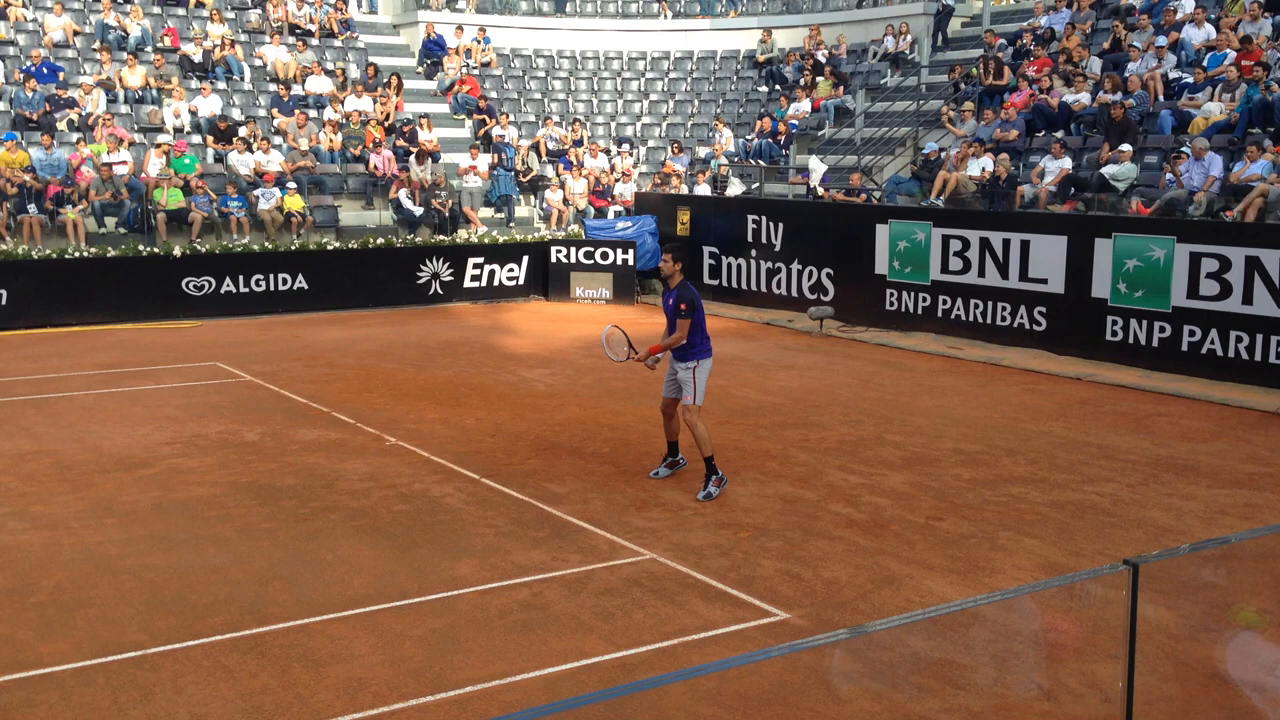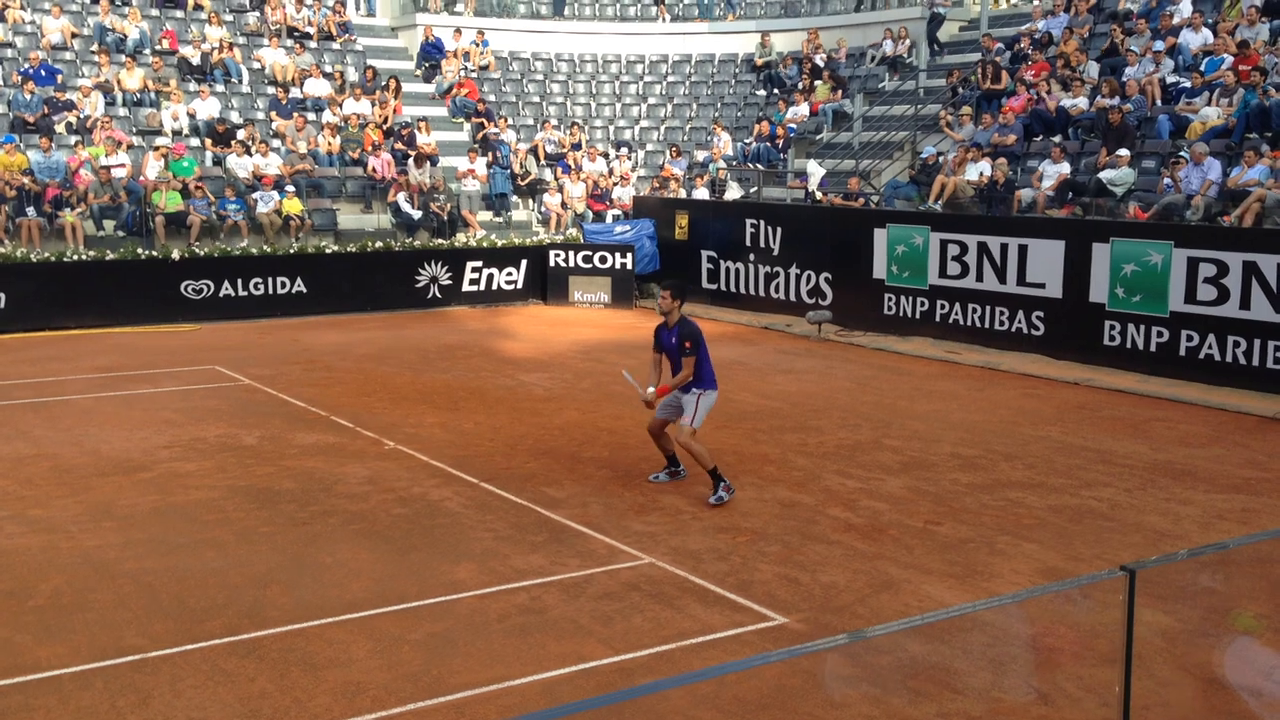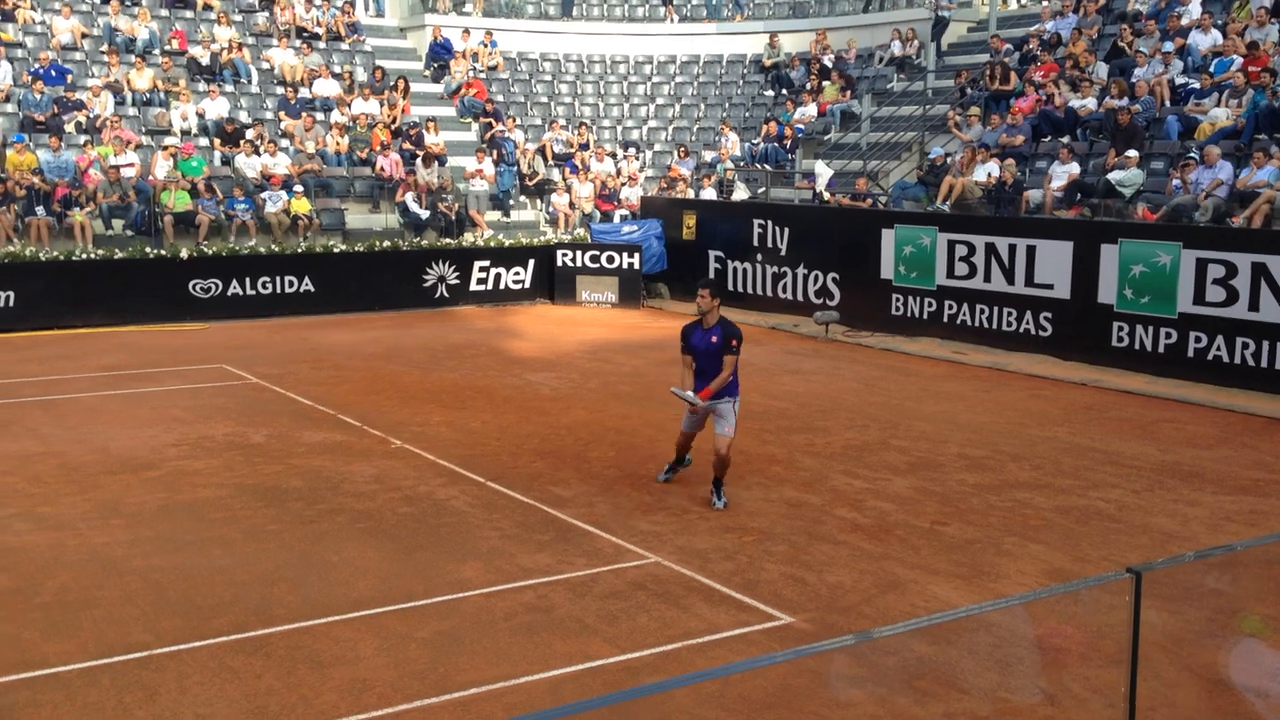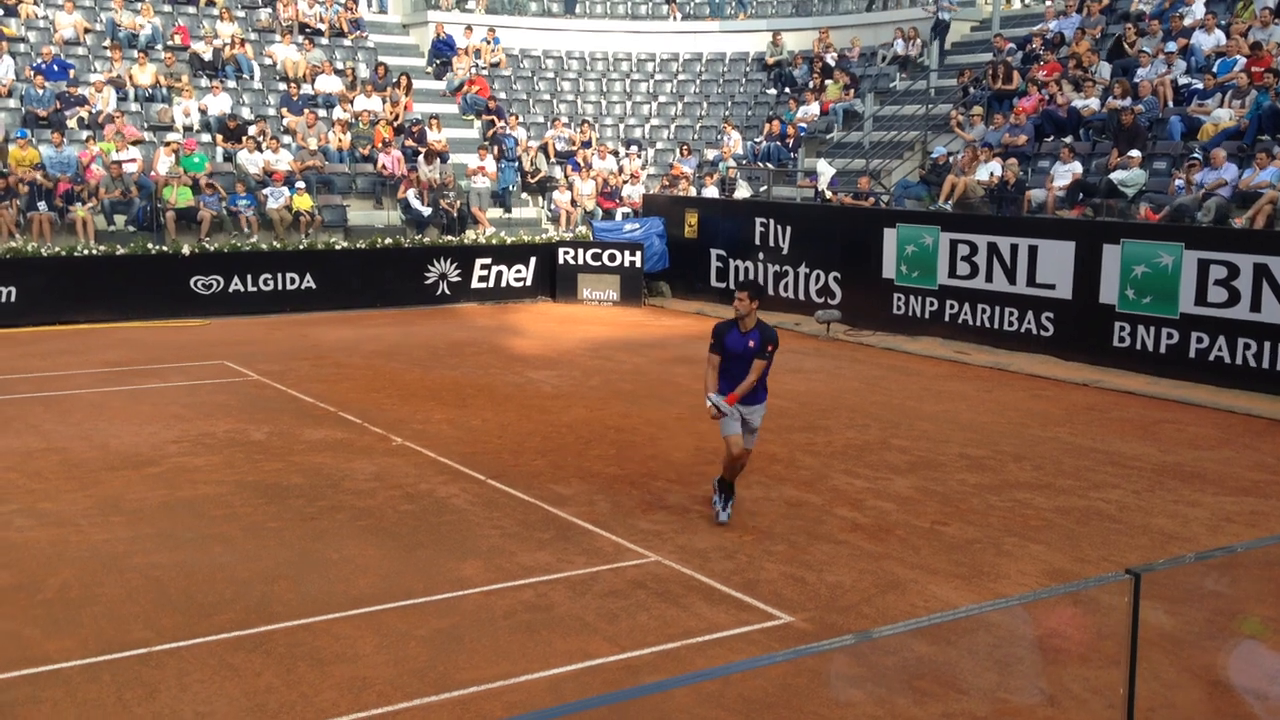
dt=0.2s
person 1, frame 1
left shoulder: (685, 295)
right shoulder: (667, 292)
left elbow: (681, 336)
left wrist: (650, 351)
right wrist: (656, 354)
left hip: (696, 361)
right hip: (677, 360)
left knee: (690, 415)
right knee: (667, 407)
left ankle: (714, 475)
right ankle: (674, 458)
person 1, frame 2
left shoulder: (688, 331)
right shoulder: (660, 330)
left elbow: (687, 372)
right elbow: (657, 364)
left wrist: (659, 393)
right wrist: (651, 391)
left hip: (702, 390)
right hip: (678, 391)
left knee: (684, 438)
right knee: (654, 428)
left ankle: (721, 483)
right ankle: (675, 468)
person 1, frame 3
left shoulder: (731, 331)
right shoulder: (689, 331)
left elbow: (727, 373)
right elbow: (687, 368)
left wrist: (704, 396)
left hip: (725, 398)
right hip: (697, 396)
left knee: (722, 451)
right knee: (684, 440)
left ankle: (718, 486)
right ankle: (680, 461)
person 1, frame 4
left shoulder: (767, 336)
right shoulder: (721, 330)
left elbow: (753, 377)
right elbow: (712, 369)
left wrist: (732, 402)
right wrist: (711, 400)
left hip: (753, 400)
right hip: (725, 398)
left knee: (742, 457)
right knee: (734, 451)
left ankle: (725, 487)
right ankle: (722, 491)
